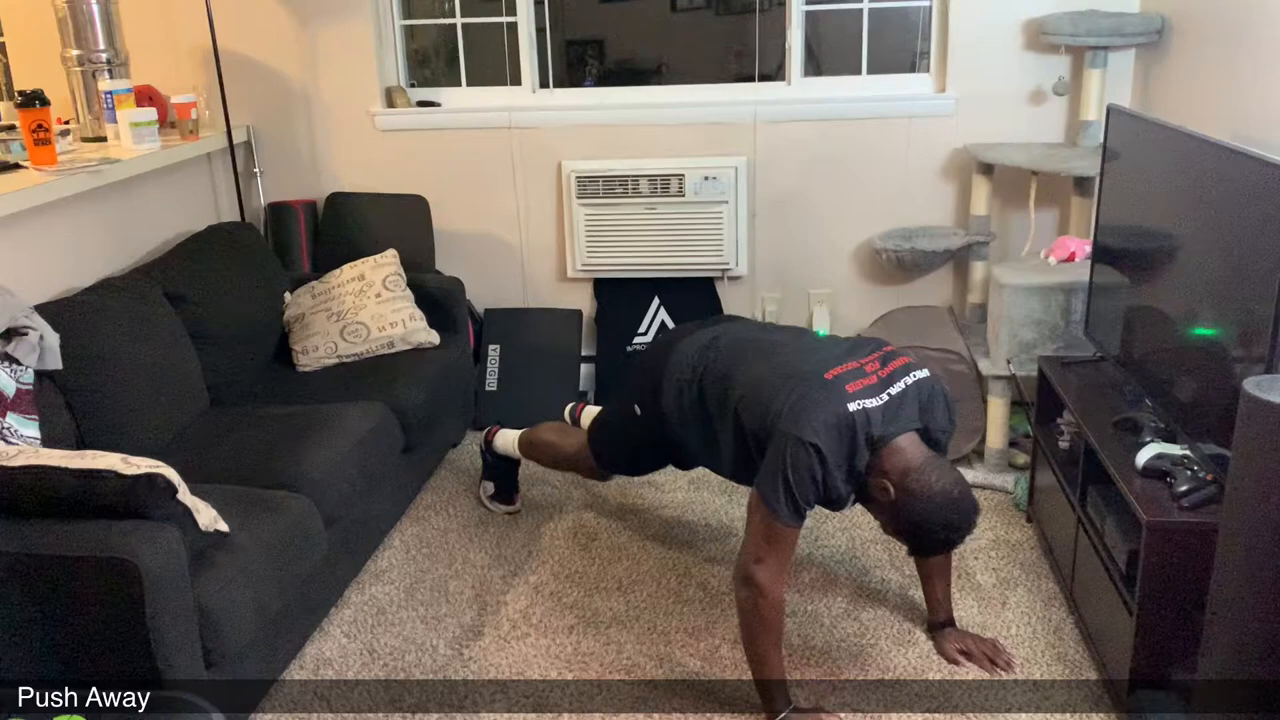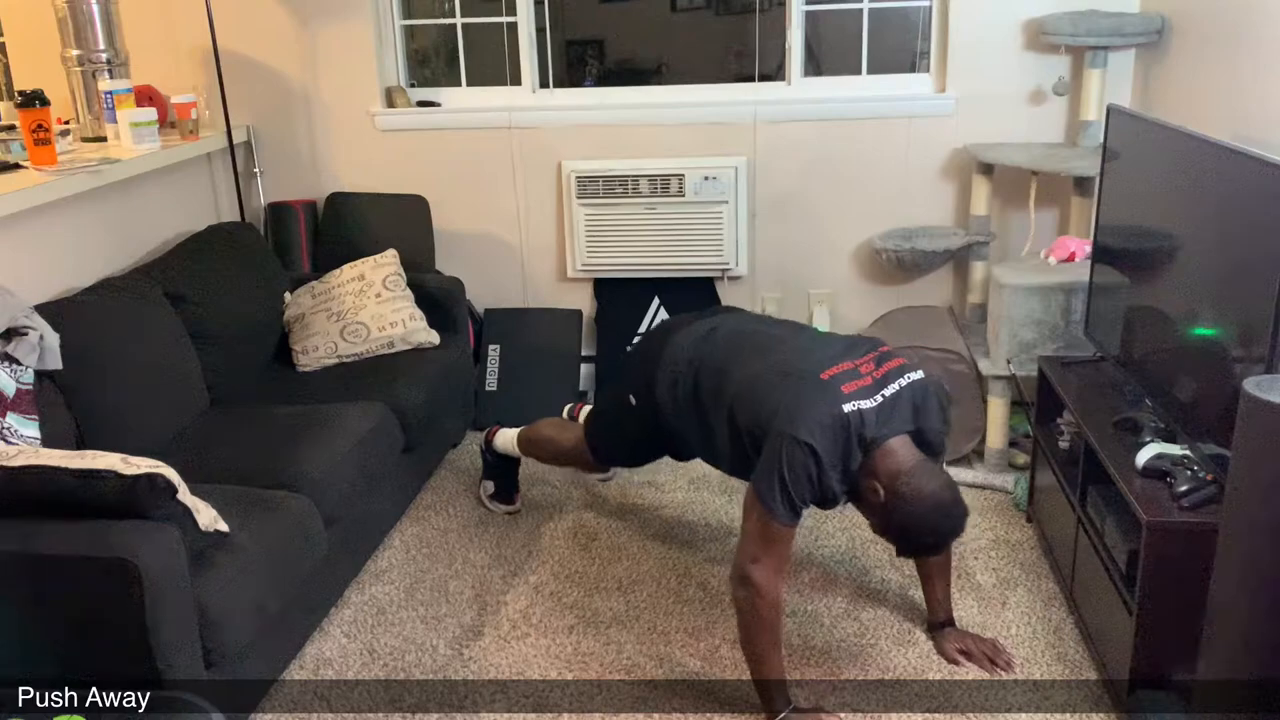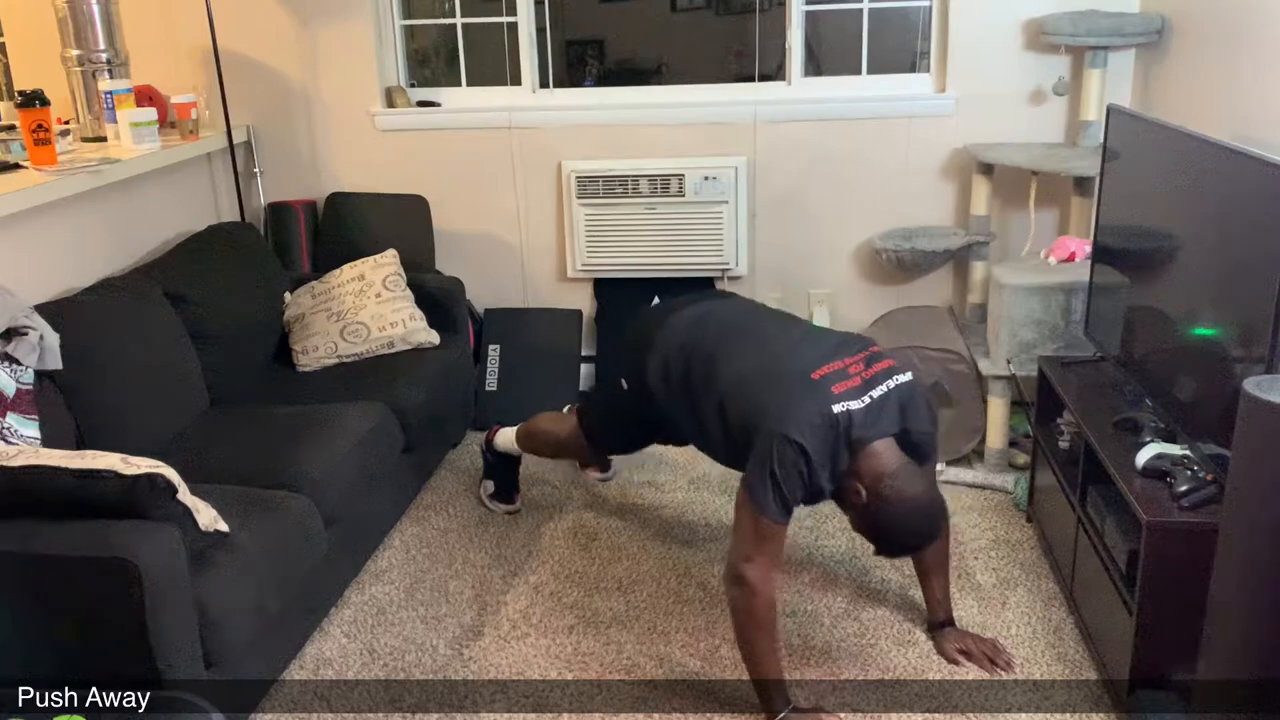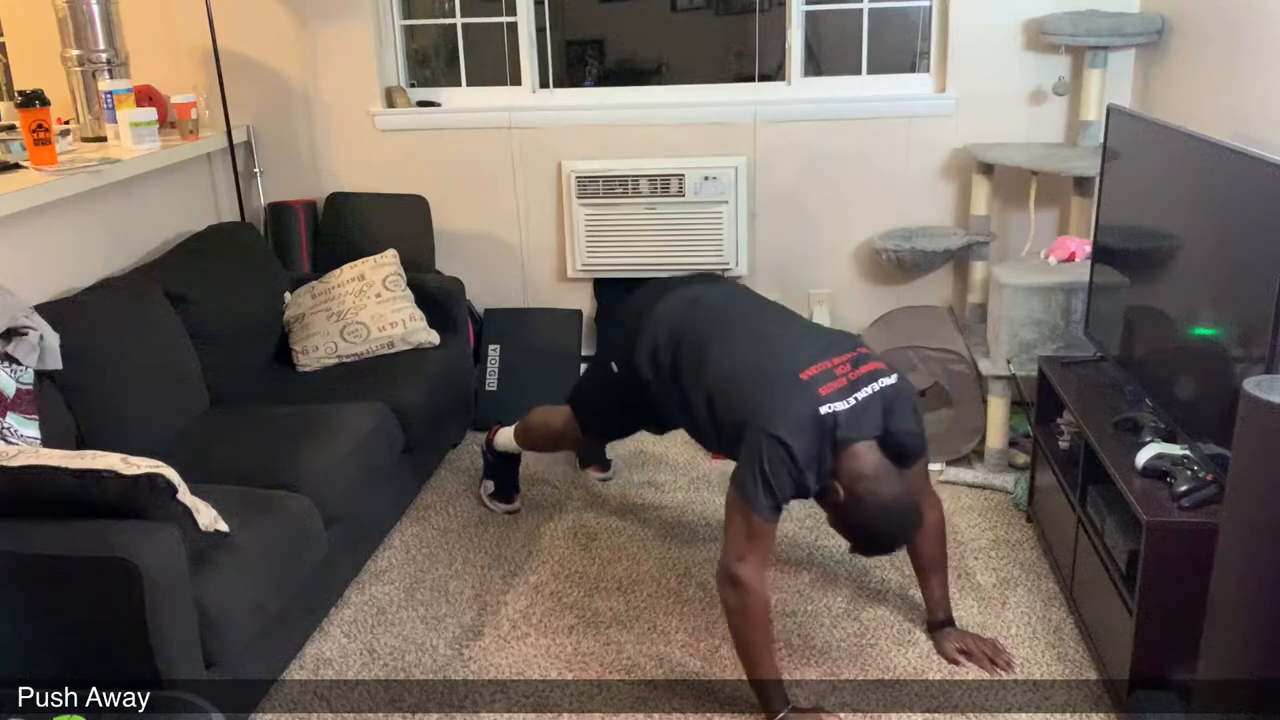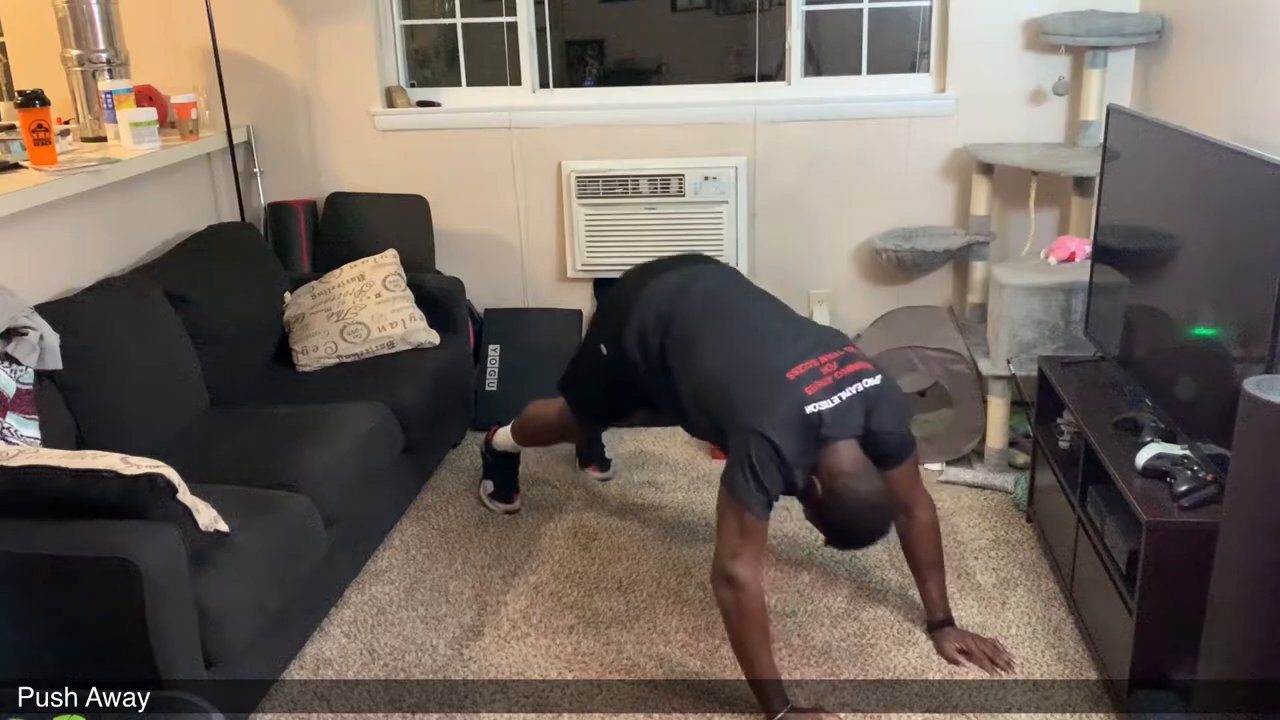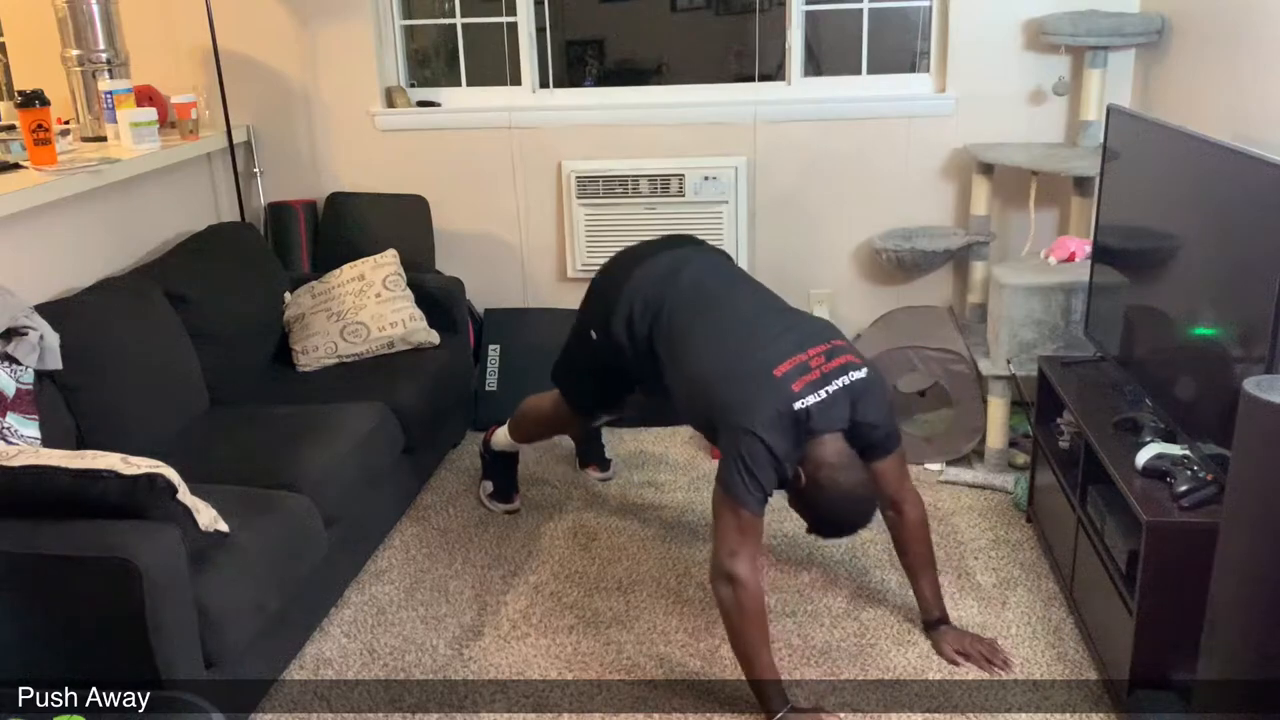
dt=0.1s
person 1, frame 1
left shoulder: (930, 402)
right shoulder: (816, 441)
left elbow: (934, 515)
right elbow: (757, 578)
left wrist: (942, 624)
left hip: (728, 350)
right hip: (680, 377)
right knee: (597, 457)
left ankle: (590, 416)
right ankle: (503, 445)
person 1, frame 2
left shoulder: (924, 402)
right shoulder: (811, 440)
left elbow: (927, 514)
right elbow: (755, 577)
left wrist: (942, 624)
left hip: (725, 343)
right hip: (677, 367)
right knee: (594, 449)
left ankle: (590, 412)
right ankle: (503, 444)
person 1, frame 3
left shoulder: (910, 403)
right shoulder: (799, 442)
left elbow: (929, 511)
right elbow: (749, 576)
left wrist: (942, 623)
left hip: (720, 324)
right hip: (667, 347)
right knee: (588, 436)
left ankle: (597, 412)
right ankle: (504, 444)
person 1, frame 4
left shoulder: (897, 404)
right shoulder: (787, 438)
left elbow: (925, 505)
right elbow: (740, 574)
left wrist: (942, 623)
left hip: (714, 307)
right hip: (657, 330)
right knee: (583, 426)
left ankle: (592, 403)
right ankle: (504, 444)
person 1, frame 5
left shoulder: (878, 399)
right shoulder: (772, 438)
left elbow: (915, 507)
right elbow: (736, 575)
left wrist: (942, 624)
left hip: (705, 283)
right hip: (644, 308)
left knee: (615, 409)
right knee: (578, 417)
left ankle: (588, 437)
right ankle: (502, 445)
person 1, frame 6
left shoulder: (863, 391)
right shoulder: (762, 432)
left elbow: (903, 500)
right elbow: (734, 572)
left wrist: (937, 622)
left hip: (696, 268)
right hip: (632, 293)
left knee: (618, 395)
right knee: (574, 408)
left ankle: (587, 435)
right ankle: (502, 444)
